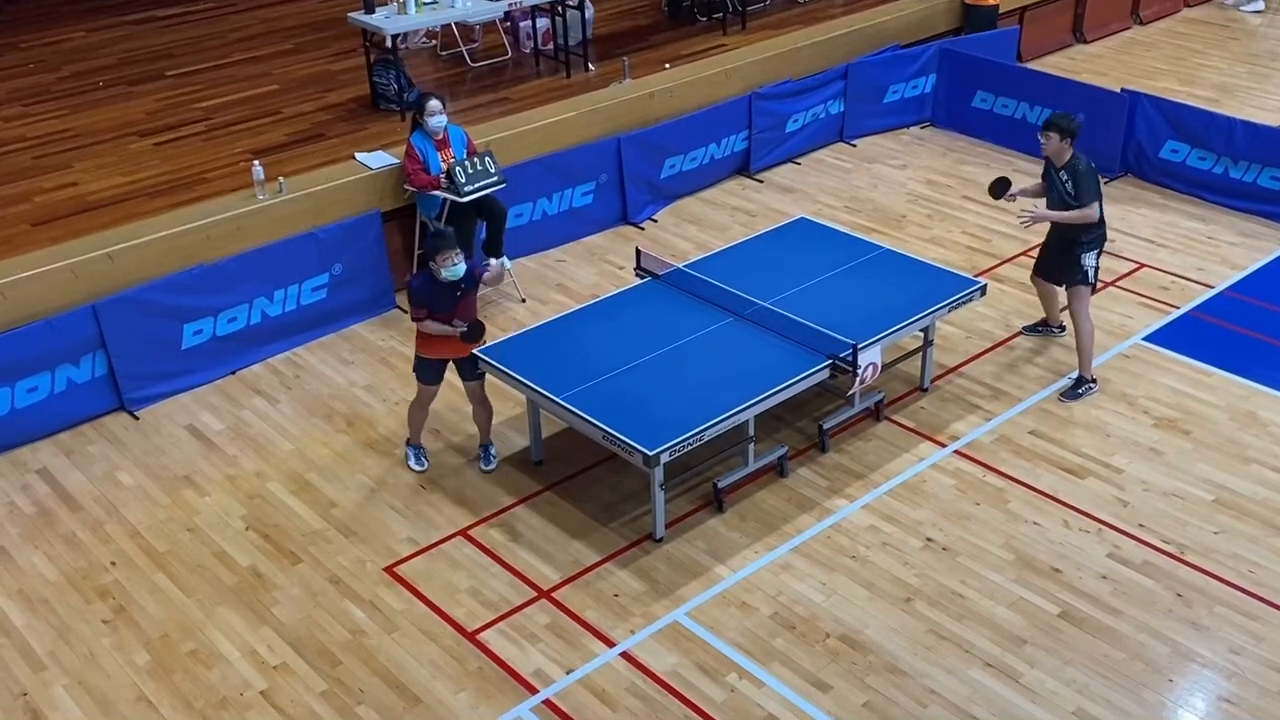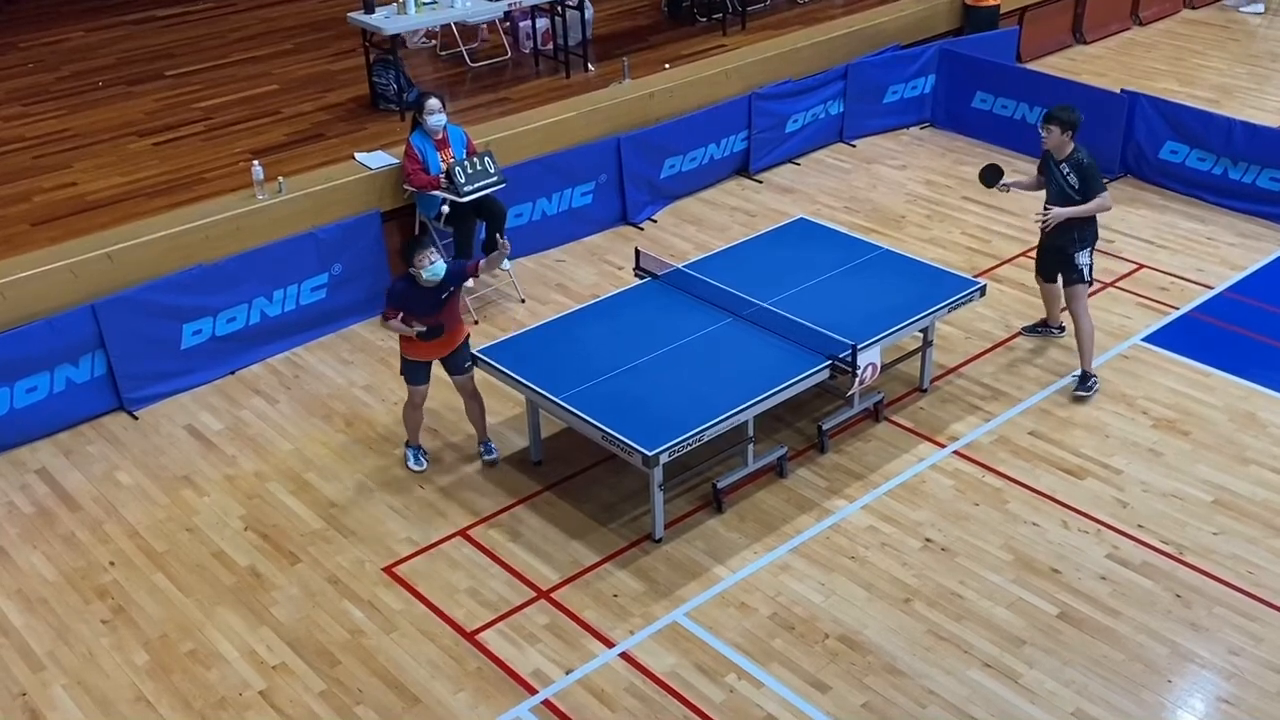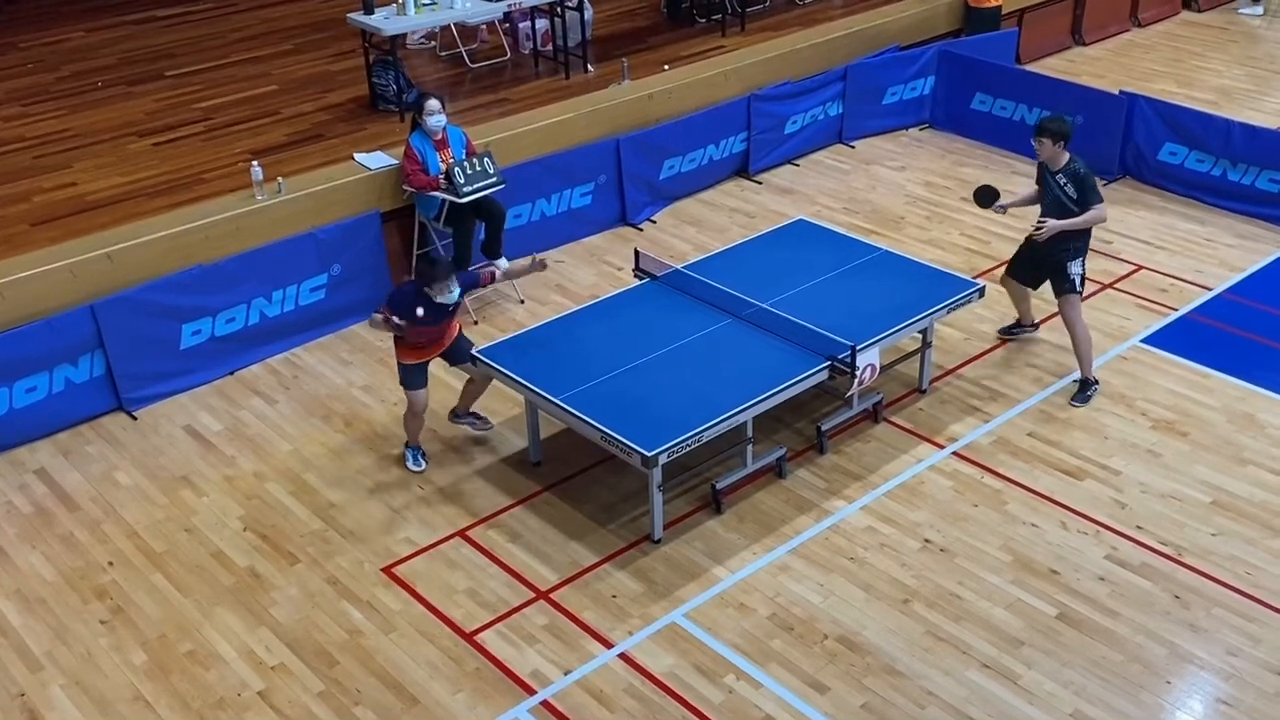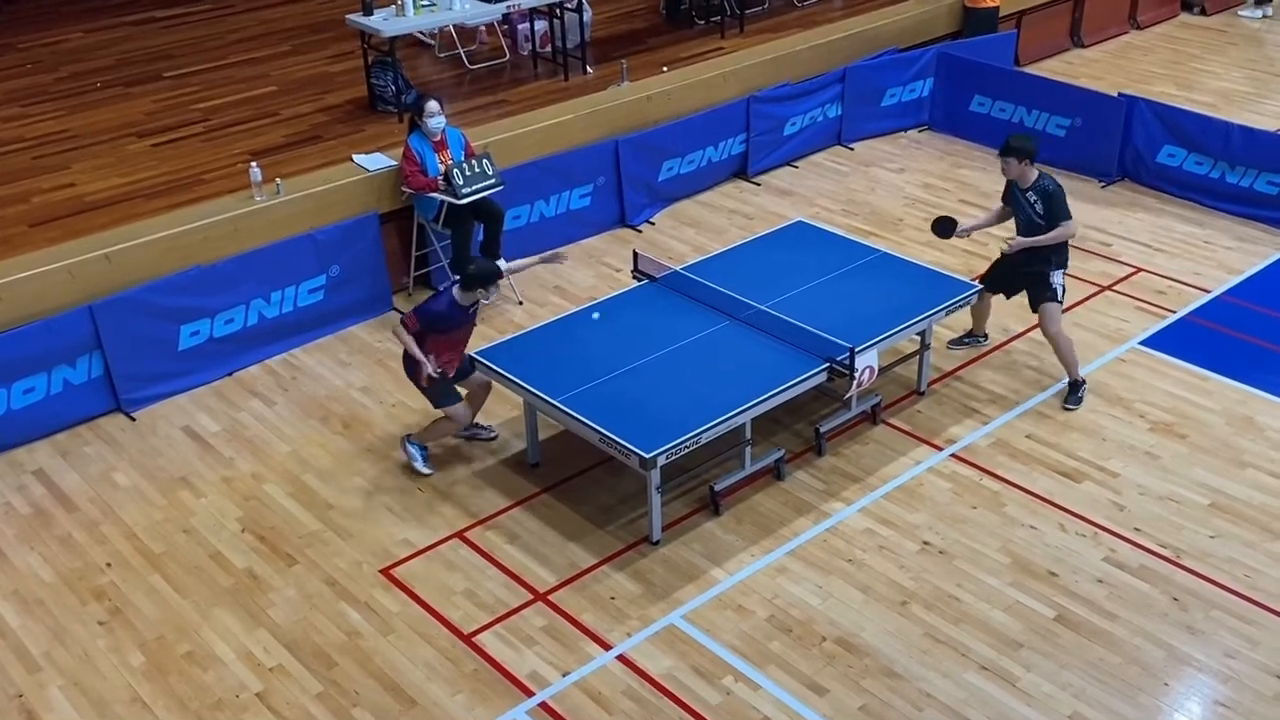
dt=0.3s
person 1, frame 1
left shoulder: (1081, 170)
right shoulder: (1051, 161)
left elbow: (1092, 214)
left wrist: (1050, 215)
right wrist: (1020, 192)
left hip: (1085, 242)
right hip: (1060, 235)
left knee: (1078, 307)
right knee: (1041, 278)
left ankle: (1086, 379)
right ankle: (1053, 323)
person 1, frame 2
left shoulder: (1083, 163)
right shoulder: (1049, 155)
left elbow: (1105, 202)
left wrist: (1066, 212)
right wrist: (1013, 183)
left hip: (1077, 241)
right hip: (1052, 234)
left knee: (1077, 305)
right knee: (1045, 280)
left ankle: (1088, 375)
right ankle: (1053, 324)
person 1, frame 3
left shoulder: (1080, 173)
right shoulder: (1045, 165)
left elbow: (1100, 214)
left wrist: (1060, 225)
right wrist: (1010, 203)
left hip: (1068, 250)
right hip: (1043, 239)
left knee: (1070, 315)
right knee: (1011, 280)
left ankle: (1088, 380)
right ankle: (1026, 322)
person 1, frame 4
left shoulder: (1050, 189)
right shoulder: (1013, 183)
left elbow: (1069, 230)
left wrist: (1027, 242)
right wrist: (973, 226)
left hip: (1047, 265)
right hip: (1018, 256)
left knee: (1050, 328)
right knee: (980, 292)
left ankle: (1077, 382)
right ankle: (978, 334)
person 2, frame 1
left shoulder: (469, 270)
right shoulder: (420, 285)
left elbow: (490, 278)
right elbow: (421, 323)
left wrist: (497, 274)
right wrist: (454, 330)
left hip: (469, 345)
right hip: (432, 348)
left knee: (478, 396)
right knee: (425, 398)
left ankle: (486, 444)
right ankle: (413, 444)
person 2, frame 2
left shoulder: (453, 270)
right shoulder: (400, 289)
left elbow: (485, 266)
right elbow: (387, 321)
left wrist: (500, 254)
right wrist: (412, 331)
left hip: (454, 339)
right hip: (416, 349)
left knee: (468, 389)
right knee: (416, 400)
left ankle: (484, 441)
right ankle: (413, 446)
person 2, frame 3
left shoulder: (460, 281)
right shoulder: (404, 296)
left elbow: (499, 275)
right elbow: (375, 320)
left wrist: (530, 268)
right wrist: (394, 325)
left hip: (447, 336)
right hip: (411, 349)
left knee: (483, 373)
right knee: (418, 406)
left ankle: (460, 412)
right ankle: (412, 447)
person 2, frame 4
left shoulder: (469, 285)
right shoulder: (438, 310)
left elbow: (507, 268)
right elbow: (399, 329)
left wrist: (541, 259)
right wrist: (422, 360)
left hip: (452, 357)
right hip: (427, 367)
left knee: (483, 384)
right knee: (461, 416)
left ankle: (465, 427)
right ankle: (416, 442)
person 3, frame 1
left shoulder: (457, 133)
right shoulder: (416, 142)
right elbow: (413, 177)
right wrist: (437, 181)
right hip: (437, 198)
left knee: (498, 210)
right knee: (467, 218)
left ankle: (495, 252)
person 3, frame 2
left shoulder: (457, 132)
right shoulder: (415, 142)
right elbow: (412, 177)
right wrist: (436, 181)
right hip: (438, 199)
left knee: (498, 211)
right knee: (467, 219)
left ankle: (493, 253)
person 3, frame 3
left shoulder: (456, 133)
right shoulder: (415, 143)
right elbow: (412, 178)
right wrist: (436, 182)
right hip: (436, 199)
left knee: (497, 211)
right knee: (466, 220)
left ankle: (493, 253)
right ankle: (461, 269)
person 3, frame 4
left shoulder: (455, 134)
right shoulder: (414, 144)
right elbow: (411, 179)
right wrist: (435, 183)
right hip: (435, 200)
left knee: (495, 212)
right knee: (464, 221)
left ankle: (492, 254)
right ankle: (459, 270)
